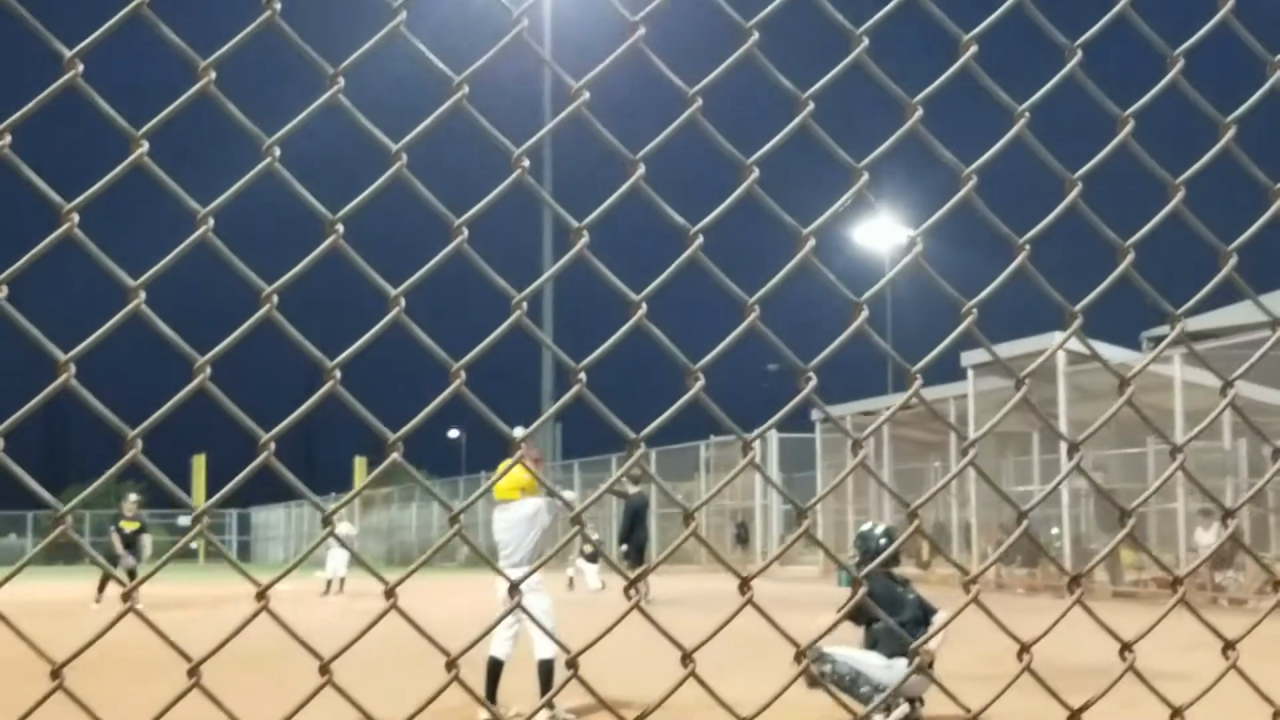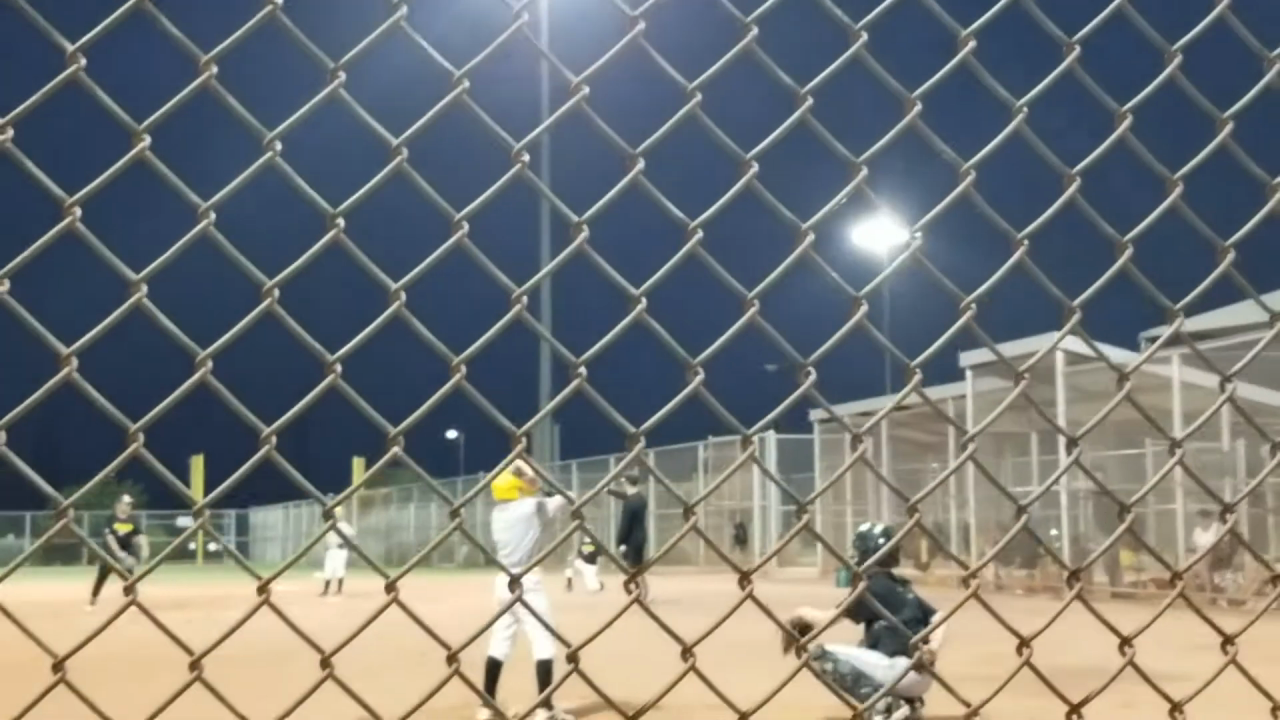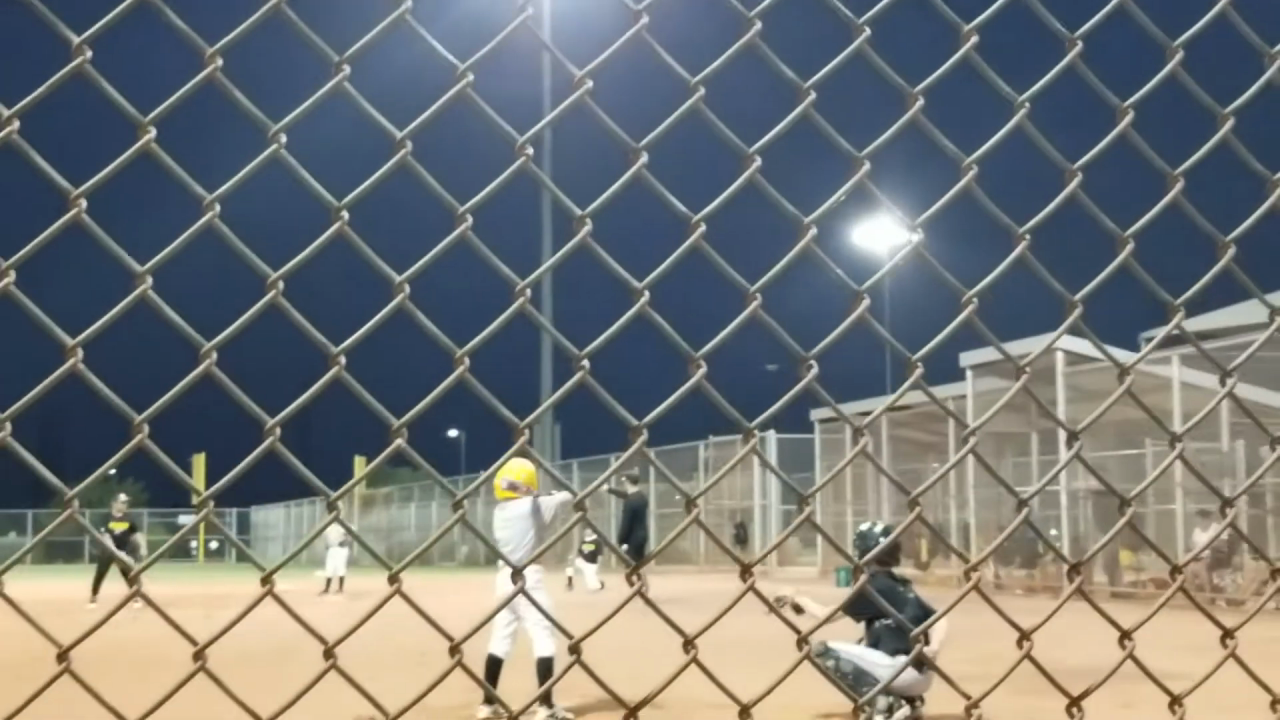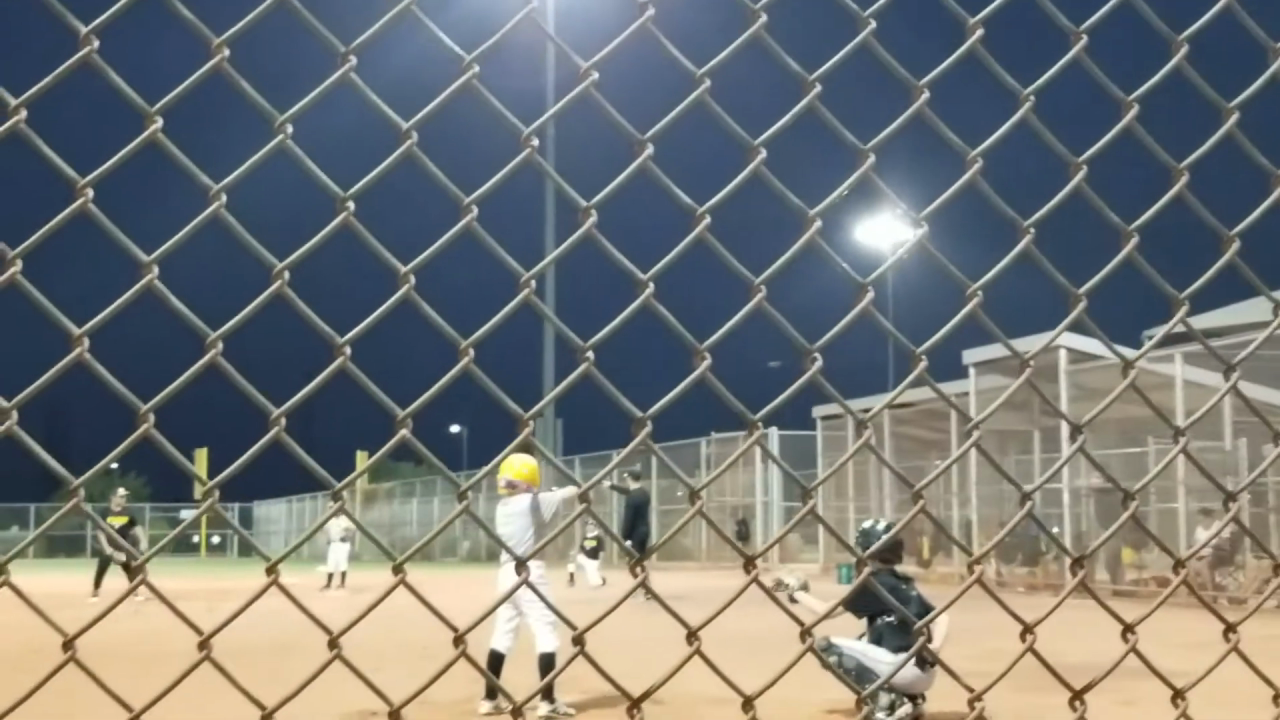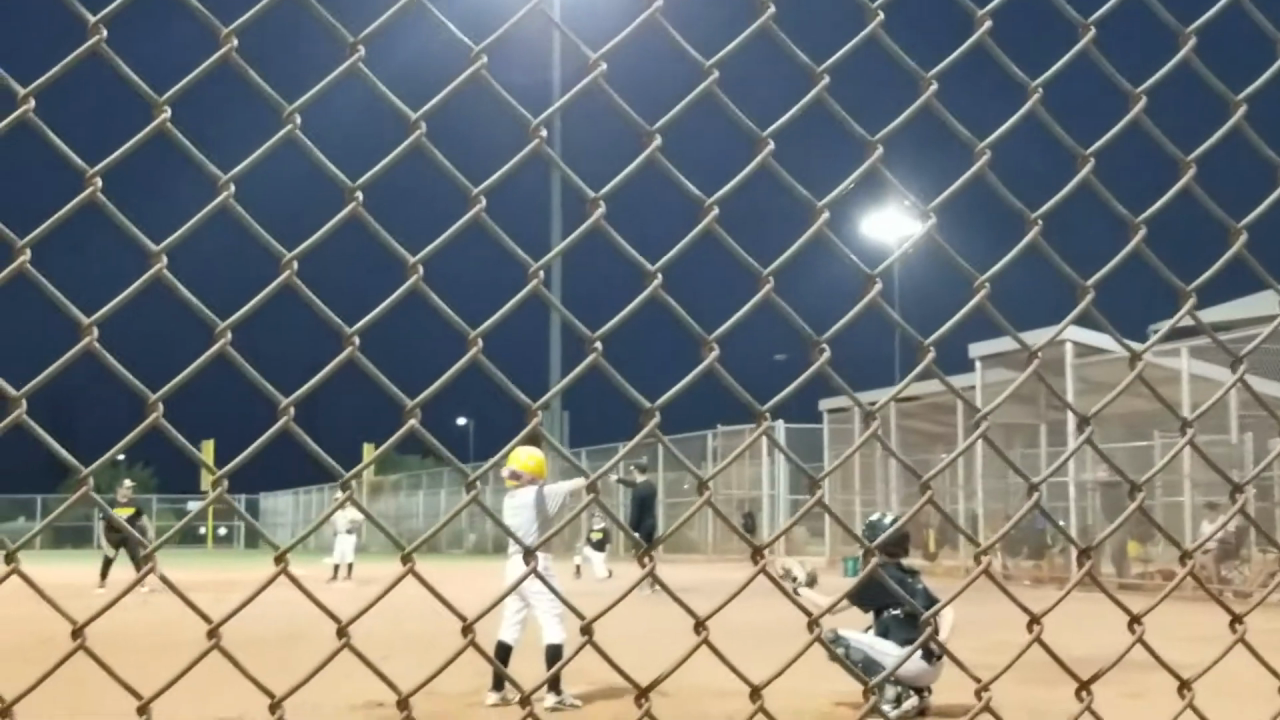
dt=0.1s
person 1, frame 1
left shoulder: (498, 512)
right shoulder: (535, 506)
right elbow: (570, 497)
right wrist: (555, 493)
left hip: (506, 579)
right hip: (528, 580)
left knee: (501, 642)
right knee: (545, 641)
person 1, frame 2
left shoulder: (497, 513)
right shoulder: (532, 506)
right elbow: (567, 499)
right wrist: (541, 495)
left hip: (503, 582)
right hip: (527, 581)
left knee: (499, 643)
right knee: (543, 642)
person 1, frame 3
left shoulder: (499, 511)
right shoulder: (532, 505)
right elbow: (569, 495)
right wrist: (537, 493)
left hip: (504, 578)
right hip: (528, 577)
left knee: (500, 641)
right knee: (544, 640)
person 1, frame 4
left shoulder: (502, 505)
right shoulder: (533, 501)
right elbow: (572, 491)
left hip: (506, 575)
right hip: (529, 574)
left knee: (502, 637)
right knee: (546, 637)
person 1, frame 5
left shoulder: (509, 498)
right shoulder: (543, 493)
right elbow: (582, 482)
left hip: (514, 565)
right hip: (538, 566)
left knee: (509, 628)
right knee: (553, 628)
left ankle: (497, 690)
right ankle: (554, 694)
person 2, frame 1
left shoulder: (870, 586)
right shoulder: (904, 587)
right elbow: (940, 617)
right wrist: (932, 647)
left hip: (898, 671)
right hip: (919, 679)
left knee: (819, 656)
left ankle: (884, 703)
right ankle: (907, 703)
person 2, frame 2
left shoulder: (873, 587)
right shoulder: (904, 587)
left elbow: (829, 618)
left wrist: (800, 614)
right wrist: (934, 648)
left hip: (901, 669)
right hip: (919, 676)
left knee: (820, 654)
left ankle: (885, 704)
right ankle: (908, 701)
person 2, frame 3
left shoulder: (873, 586)
right shoulder: (904, 587)
left elbow: (828, 614)
right elbow: (938, 619)
left wrist: (796, 599)
right wrist: (933, 648)
left hip: (903, 670)
right hip: (922, 677)
left knee: (823, 651)
left ankle: (887, 704)
right ankle: (908, 701)
person 2, frame 4
left shoulder: (874, 584)
right shoulder: (905, 583)
left elbow: (827, 610)
right elbow: (940, 617)
left wrist: (796, 593)
right wrist: (934, 647)
left hip: (906, 668)
right hip: (922, 674)
left knee: (825, 646)
right knee: (866, 642)
left ankle: (888, 701)
right ankle: (910, 697)
person 2, frame 5
left shoulder: (879, 578)
right shoulder: (911, 577)
left elbow: (832, 606)
right elbow: (946, 610)
left wrist: (800, 588)
right wrist: (940, 640)
left hip: (913, 661)
right hip: (930, 666)
left knee: (834, 638)
right knee: (873, 634)
left ankle: (894, 693)
right ankle: (917, 691)
